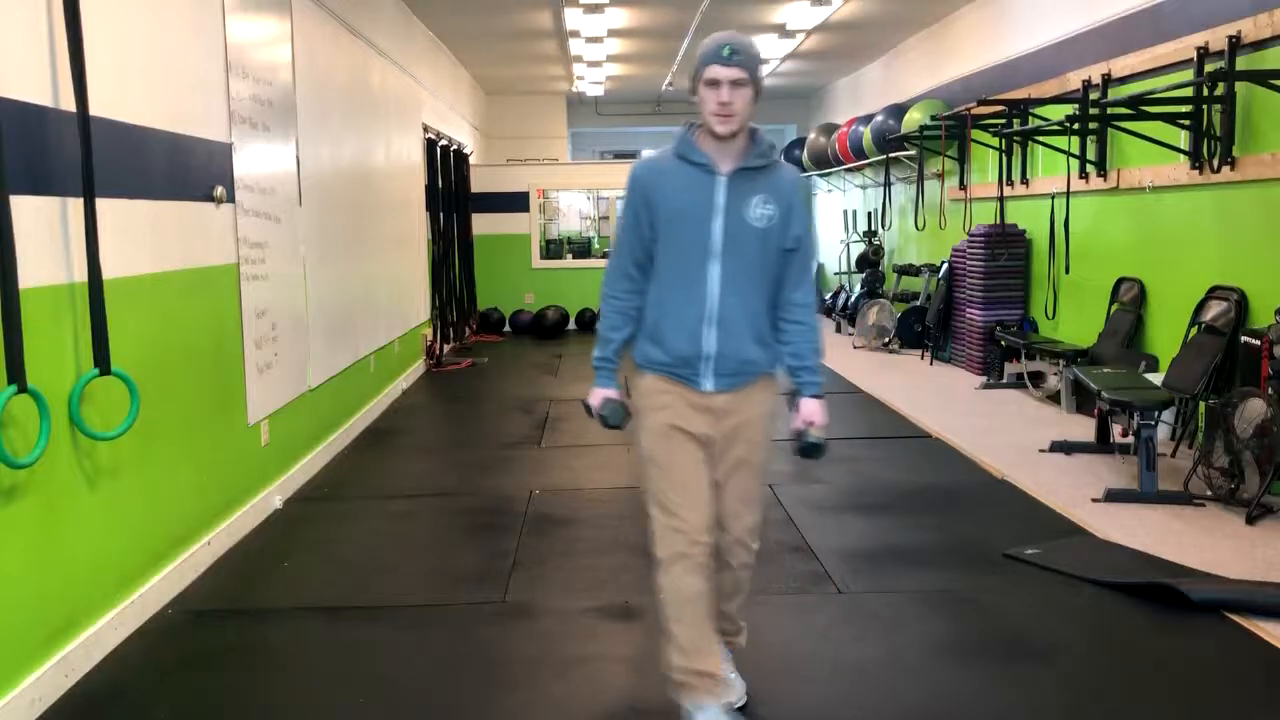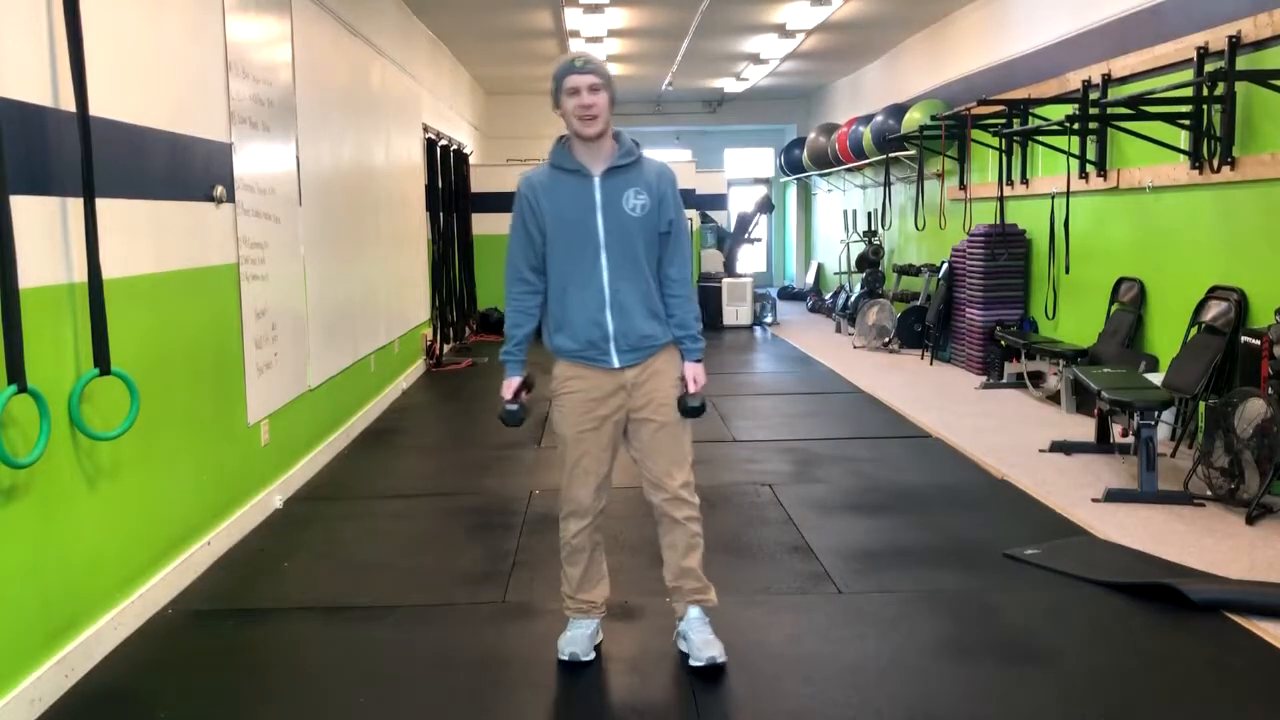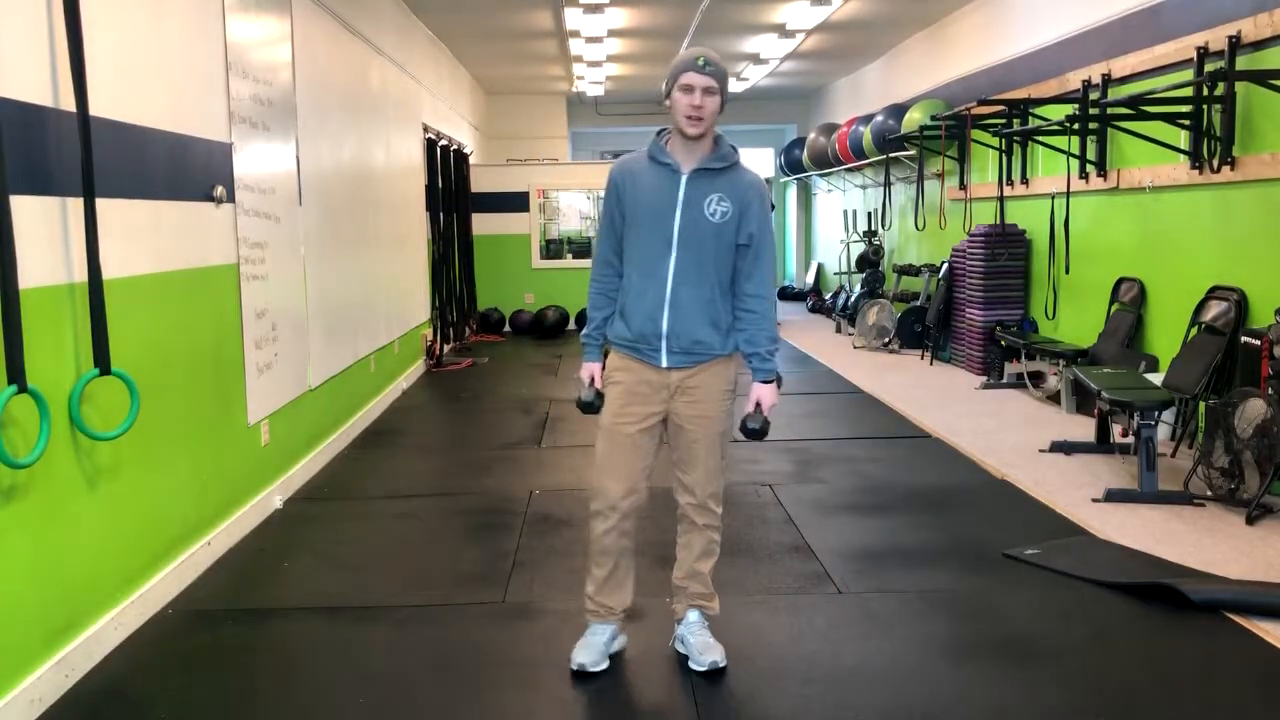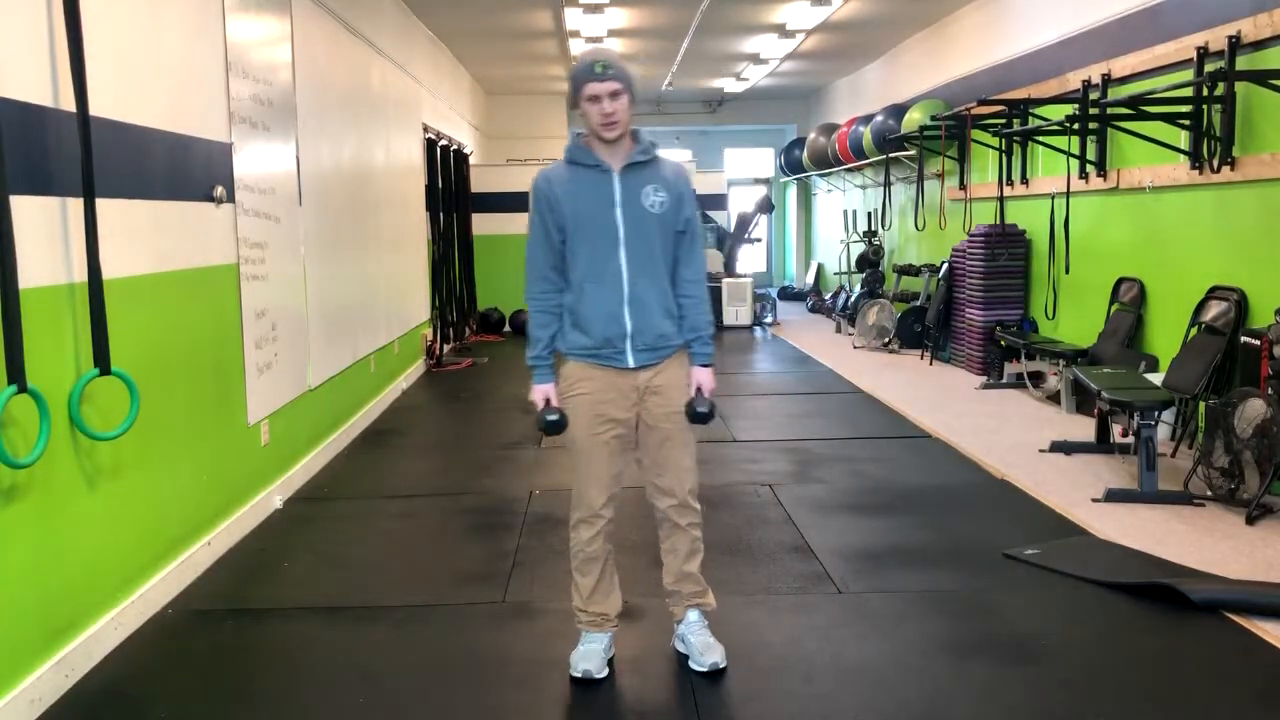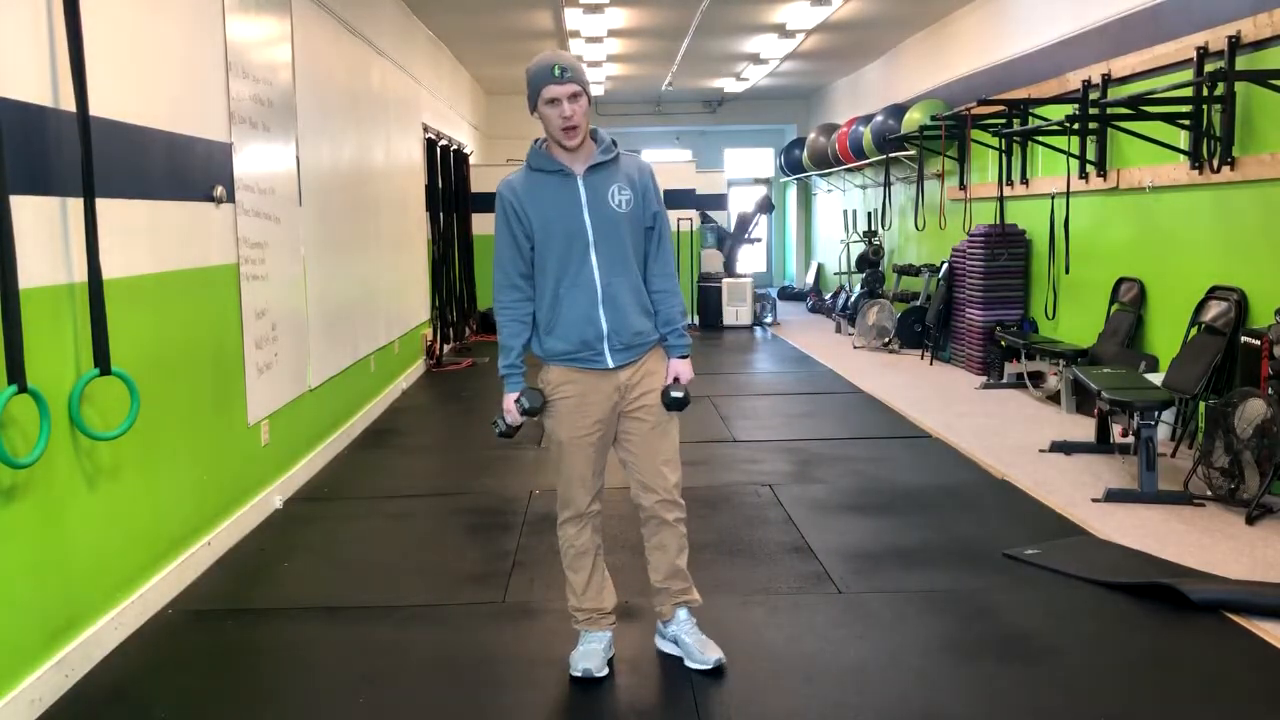
dt=1s
person 1, frame 1
left shoulder: (785, 186)
right shoulder: (652, 178)
left elbow: (798, 295)
right elbow: (626, 283)
left wrist: (810, 386)
right wrist: (603, 372)
left hip: (748, 391)
right hip: (667, 389)
left knee: (738, 538)
right knee: (682, 542)
left ankle: (719, 646)
person 1, frame 2
left shoulder: (657, 179)
right shoulder: (537, 188)
left elbow: (678, 274)
right elbow: (524, 282)
left wrist: (692, 352)
right wrist: (514, 362)
left hip: (656, 363)
right hip: (579, 371)
left knee: (675, 494)
right knee: (580, 504)
left ankle: (692, 614)
right ankle: (584, 615)
person 1, frame 3
left shoulder: (744, 188)
right shoulder: (627, 176)
left elbow: (756, 287)
right elbow: (606, 270)
left wrist: (765, 371)
right wrist: (592, 348)
left hip: (708, 369)
right hip: (630, 364)
left knee: (701, 503)
right knee: (612, 501)
left ankle: (693, 618)
right ankle: (604, 620)
person 1, frame 4
left shoulder: (671, 178)
right shoulder: (553, 185)
left elbow: (691, 276)
right elbow: (544, 285)
left wrist: (702, 356)
right wrist: (541, 369)
left hip: (666, 366)
right hip: (589, 371)
left knee: (678, 501)
right knee: (592, 509)
left ankle: (689, 617)
right ankle: (595, 628)
person 1, frame 5
left shoulder: (636, 175)
right shoulder: (518, 192)
left elbow: (661, 270)
right elbow: (513, 292)
left wrist: (678, 348)
right wrist: (512, 379)
left hip: (645, 365)
right hip: (569, 375)
left knee: (663, 497)
right knee: (578, 509)
left ankle: (676, 618)
right ankle: (594, 628)
